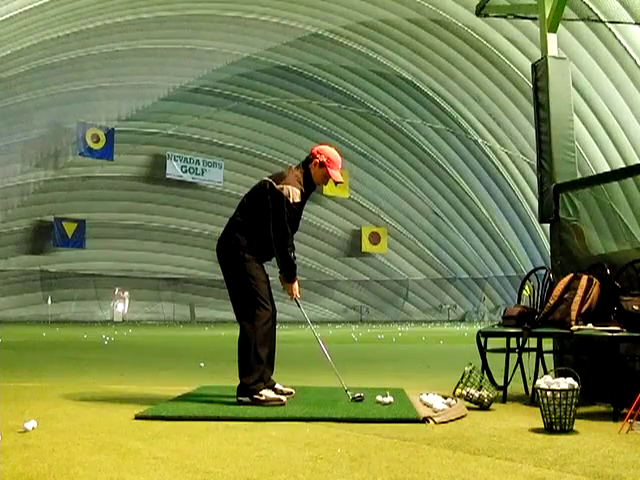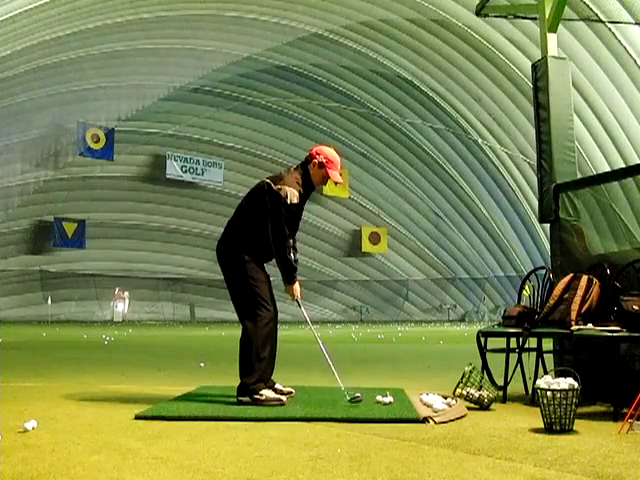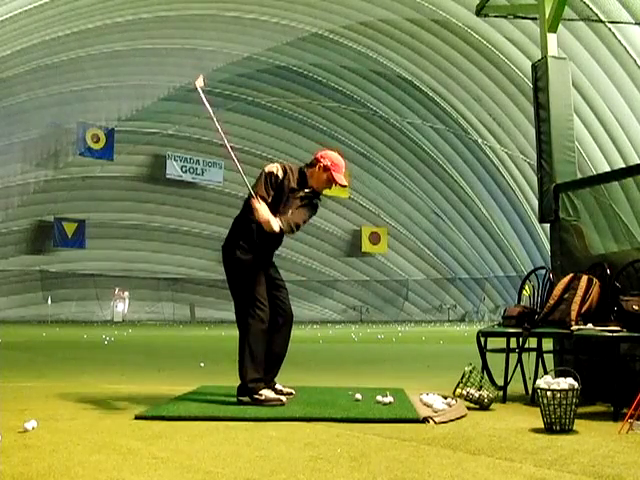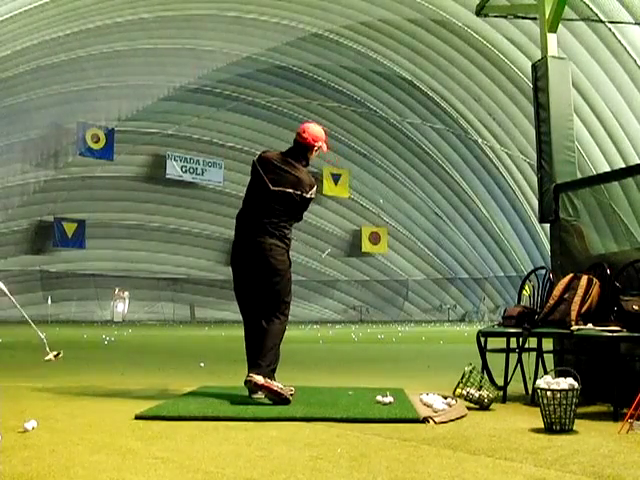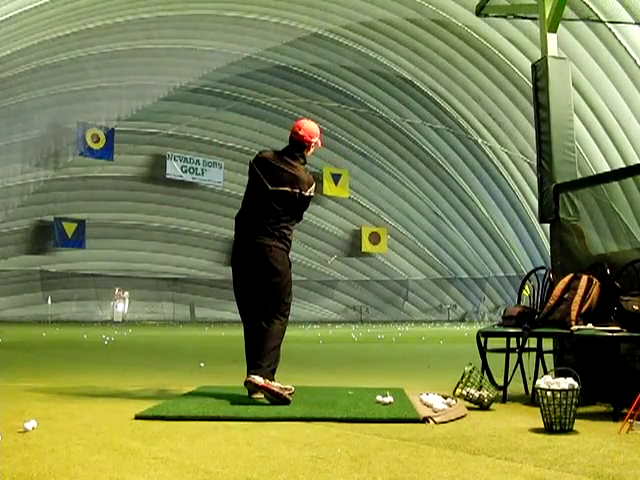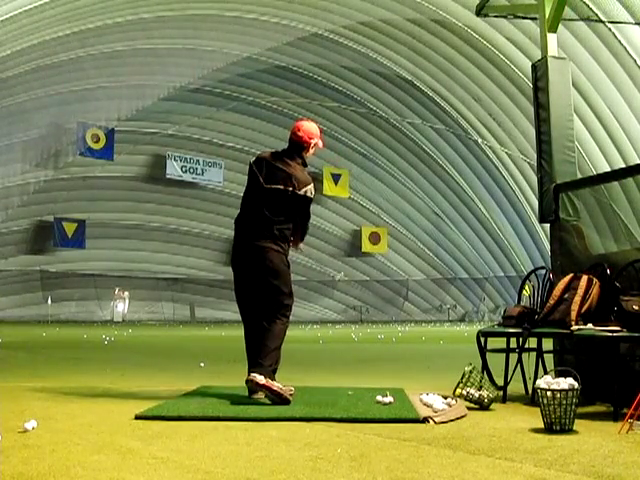
dt=0.7s
person 1, frame 1
left shoulder: (297, 185)
right shoulder: (290, 187)
left elbow: (284, 235)
right elbow: (280, 237)
left wrist: (288, 273)
right wrist: (290, 277)
left hip: (247, 252)
right hip: (239, 250)
left knee: (266, 314)
right knee: (257, 315)
left ankle: (262, 379)
right ankle: (251, 387)
person 1, frame 2
left shoulder: (299, 189)
right shoulder: (288, 187)
left elbow: (288, 234)
right elbow: (279, 238)
left wrist: (292, 274)
right wrist: (290, 279)
left hip: (250, 254)
right hip: (238, 252)
left knee: (268, 314)
right knee: (259, 315)
left ankle: (263, 380)
right ankle: (250, 387)
person 1, frame 3
left shoulder: (311, 200)
right shoulder: (279, 173)
left elbow: (293, 221)
right elbow: (254, 201)
left wrist: (275, 222)
right wrist: (261, 212)
left hip: (264, 257)
right hip: (241, 250)
left knee: (282, 316)
right knee: (257, 316)
left ankle: (265, 380)
right ankle: (250, 386)
person 1, frame 4
left shoulder: (265, 159)
right shoulder: (307, 183)
left hip: (243, 243)
right hip: (272, 249)
left knee: (253, 315)
right knee: (277, 313)
left ankle: (259, 376)
right ankle: (262, 373)
person 1, frame 5
left shoulder: (261, 159)
right shoulder: (306, 181)
right elbow: (295, 217)
left hip: (243, 245)
right hip: (273, 250)
left knee: (252, 315)
right knee: (277, 314)
left ankle: (257, 377)
right ankle: (262, 374)
person 1, frame 6
left shoulder: (261, 162)
right shoulder: (302, 180)
right elbow: (301, 221)
right wrist: (295, 239)
left hip: (243, 246)
right hip: (270, 251)
left knee: (254, 315)
right knee: (279, 312)
left ankle: (259, 376)
right ankle: (263, 373)
